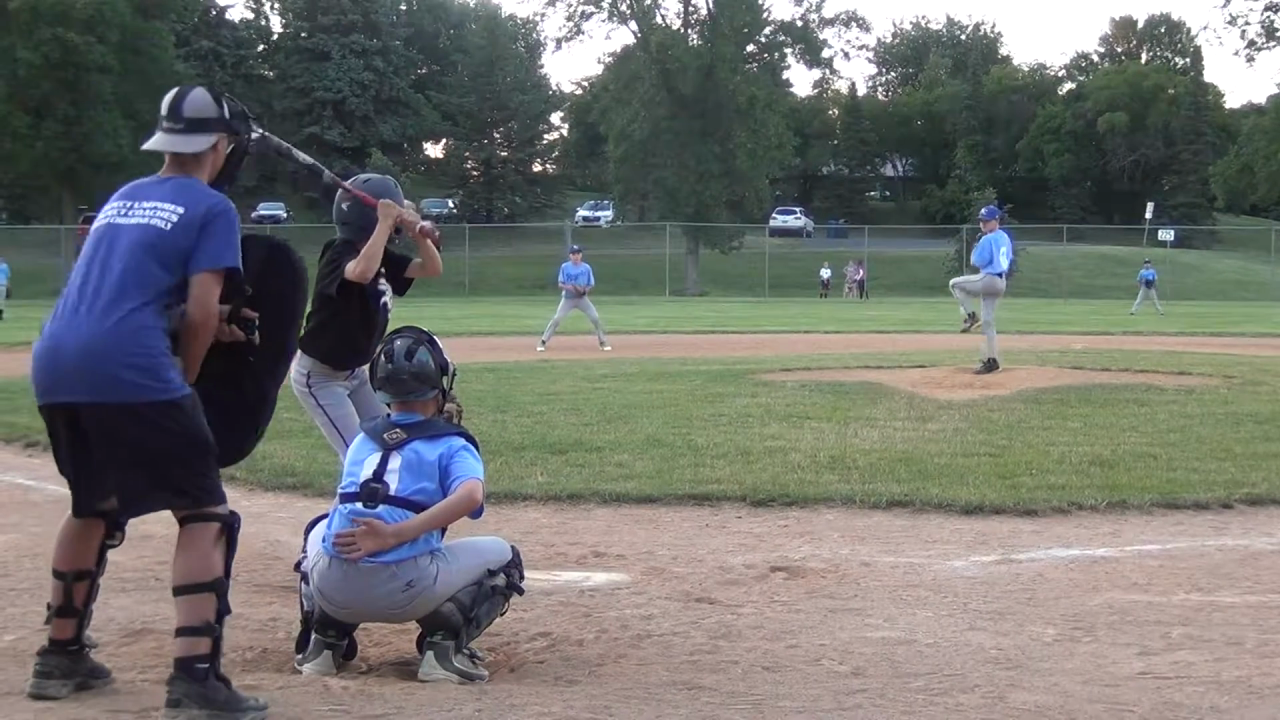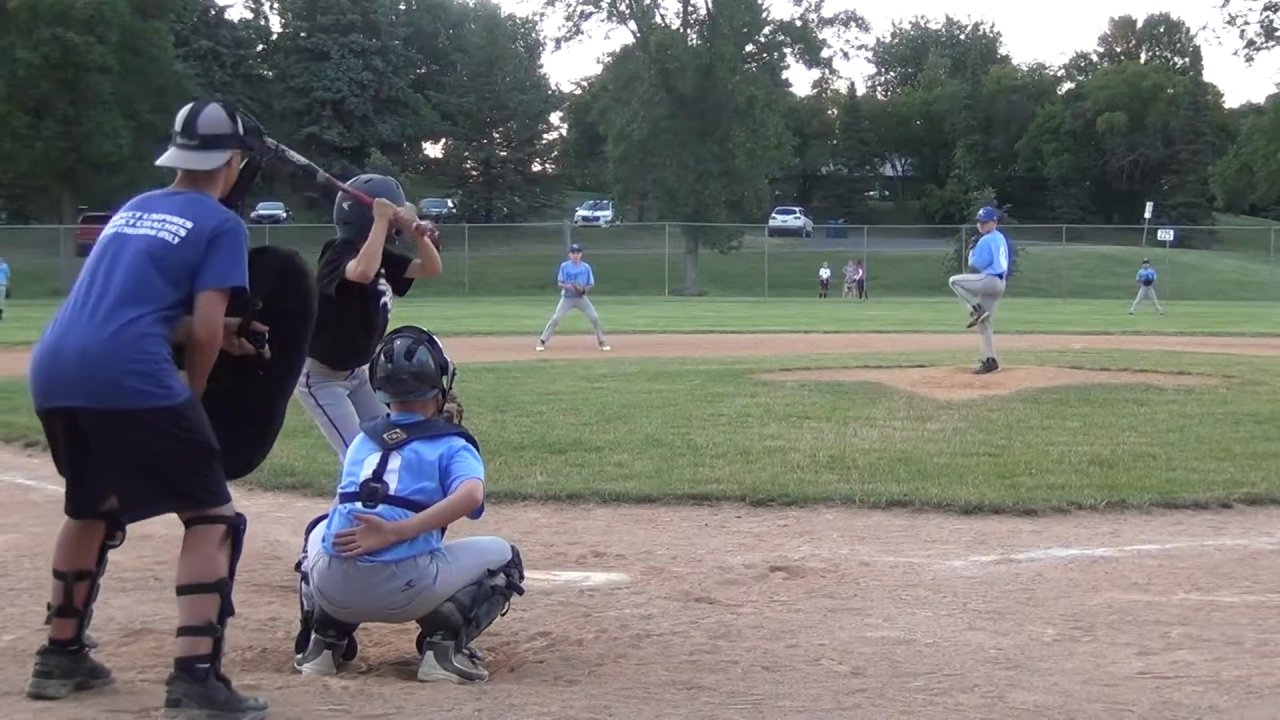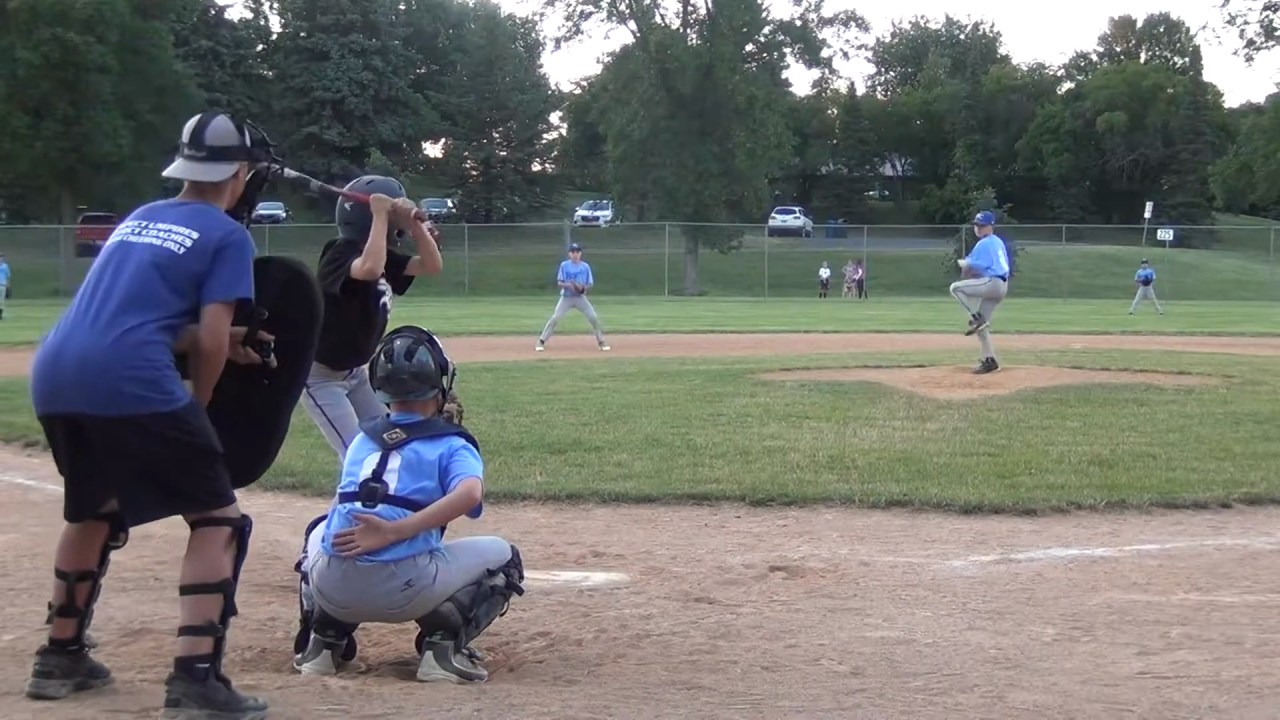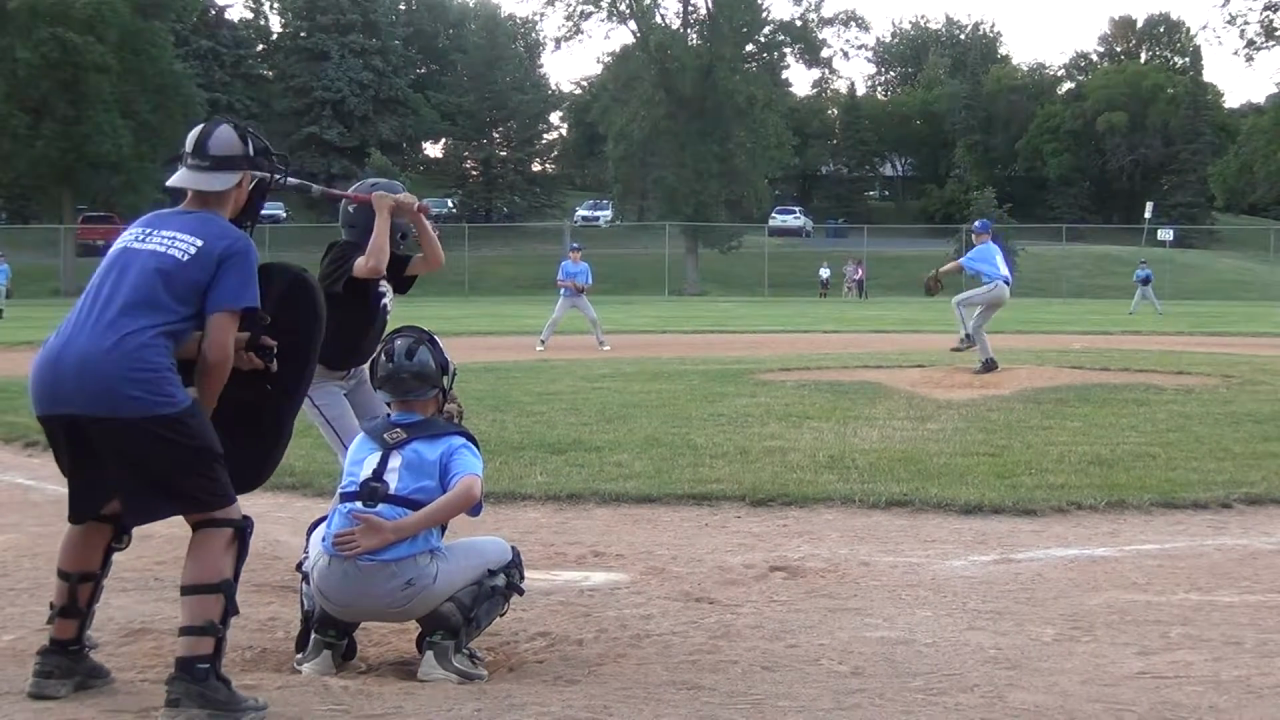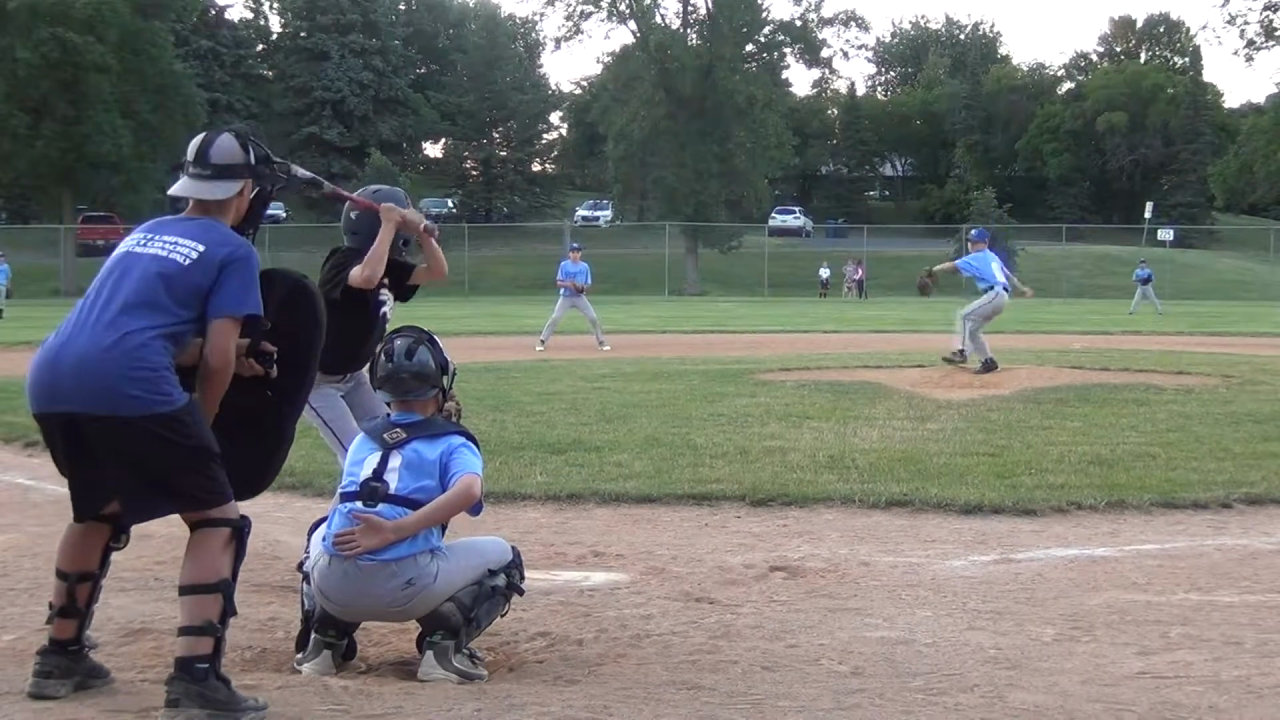
dt=0.1s
person 1, frame 1
left shoulder: (122, 197)
right shoulder: (212, 207)
right elbow: (202, 312)
left wrist: (209, 327)
right wrist: (184, 375)
left hip: (55, 365)
right hip: (129, 371)
left knee: (94, 506)
right knee: (206, 516)
left ankle: (60, 656)
person 1, frame 2
left shoulder: (130, 210)
right shoulder: (221, 223)
right elbow: (205, 328)
left wrist: (214, 334)
right wrist: (188, 395)
left hip: (53, 371)
right hip: (128, 376)
left knee: (94, 507)
right knee: (212, 517)
left ankle: (60, 656)
person 1, frame 3
left shoulder: (136, 218)
right shoulder: (227, 235)
right elbow: (210, 339)
left wrist: (219, 343)
right wrist: (194, 406)
left hip: (54, 376)
right hip: (130, 382)
left knee: (96, 508)
right knee: (218, 519)
left ankle: (59, 656)
person 1, frame 4
left shoulder: (140, 227)
right shoulder: (232, 243)
right elbow: (216, 353)
left wrist: (224, 347)
right wrist: (197, 419)
left hip: (53, 379)
right hip: (130, 385)
left knee: (99, 509)
right knee: (220, 519)
left ankle: (61, 656)
person 1, frame 5
left shoulder: (143, 233)
right shoulder: (234, 250)
right elbow: (217, 358)
left wrist: (226, 353)
right wrist: (199, 424)
left hip: (51, 378)
right hip: (127, 386)
left knee: (100, 510)
right knee: (217, 520)
left ankle: (60, 656)
person 2, frame 1
left shoulder: (362, 440)
right shoulder: (452, 444)
right elbow: (470, 496)
right wrist: (394, 536)
left hip: (333, 588)
right hip: (404, 590)
left knee: (321, 529)
right knee: (503, 557)
left ankle: (324, 642)
right ankle: (445, 646)
person 2, frame 2
left shoulder: (362, 439)
right shoulder: (451, 444)
right elbow: (471, 495)
right wrist: (394, 533)
left hip: (332, 588)
right hip: (405, 590)
left knee: (322, 529)
right knee: (504, 556)
left ankle: (324, 641)
right ankle: (445, 646)
person 2, frame 3
left shoulder: (362, 439)
right shoulder: (452, 444)
right elbow: (469, 494)
right wrist: (393, 532)
left hip: (333, 588)
right hip: (404, 589)
left knee: (322, 529)
right knee: (503, 556)
left ankle: (323, 641)
right ankle: (444, 646)
person 2, frame 4
left shoulder: (363, 439)
right shoulder: (452, 443)
right elbow: (469, 492)
right wrist: (393, 531)
left hip: (332, 587)
right hip: (405, 587)
left knee: (322, 530)
right knee: (503, 556)
left ankle: (323, 641)
right ankle: (444, 646)
person 2, frame 5
left shoulder: (363, 439)
right shoulder: (452, 442)
right elbow: (468, 490)
right wrist: (393, 531)
left hip: (333, 587)
right hip: (405, 587)
left knee: (323, 530)
right knee: (503, 557)
left ankle: (324, 641)
right ankle: (444, 646)
person 3, frame 1
left shoulder: (383, 258)
right shoulder: (340, 255)
left elbow: (432, 269)
right elbow: (362, 272)
left wrist: (419, 231)
right wrist: (386, 222)
left hip: (355, 372)
right hip: (318, 375)
person 3, frame 2
left shoulder: (381, 257)
right shoulder: (339, 255)
left elbow: (432, 269)
right elbow: (364, 272)
left wrist: (415, 229)
right wrist: (381, 219)
left hip: (355, 372)
right hip: (318, 375)
person 3, frame 3
left shoulder: (382, 256)
right shoulder: (341, 255)
left elbow: (432, 265)
right elbow: (371, 269)
left wrist: (414, 222)
right wrist: (381, 216)
left hip: (354, 371)
right hip: (319, 376)
person 3, frame 4
left shoulder: (386, 258)
right shoulder: (343, 256)
left elbow: (435, 261)
right elbow: (373, 267)
left wrist: (416, 215)
right wrist: (384, 213)
left hip: (353, 373)
right hip: (319, 377)
person 3, frame 5
left shoulder: (388, 265)
right shoulder: (344, 262)
left elbow: (438, 272)
right elbow: (369, 278)
left wrist: (422, 230)
right wrist: (388, 225)
left hip: (352, 376)
right hip: (316, 379)
